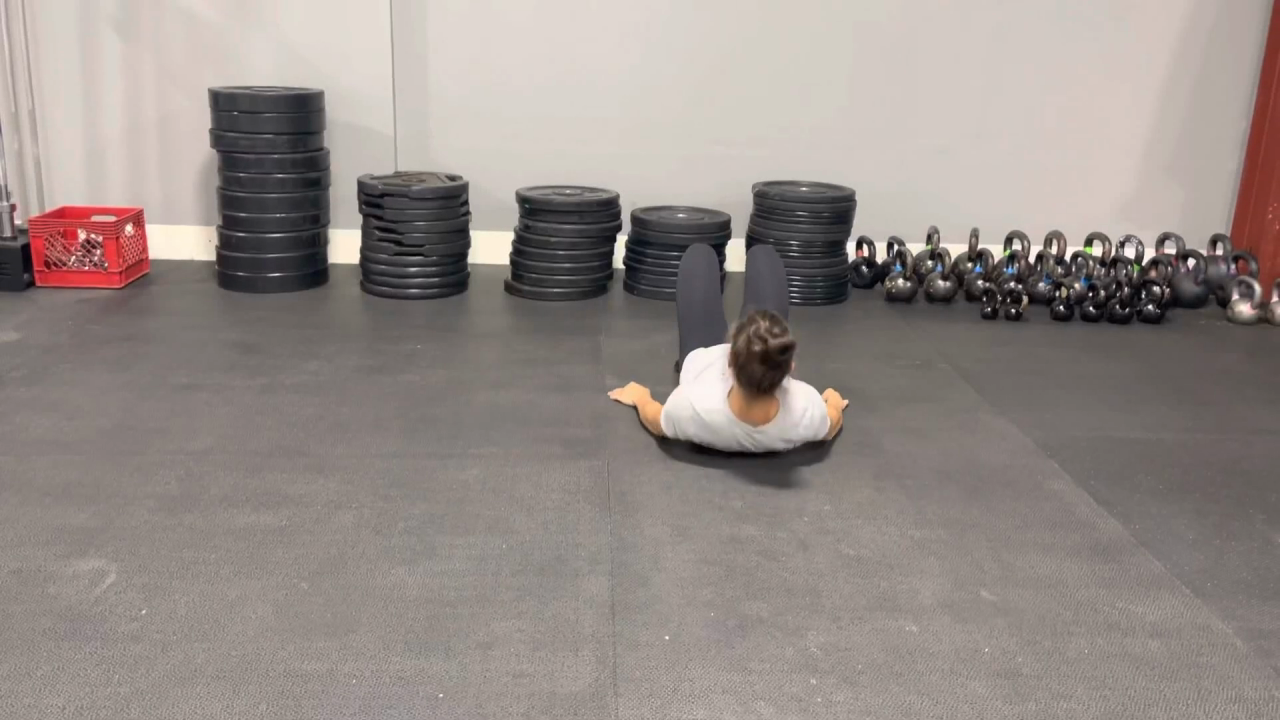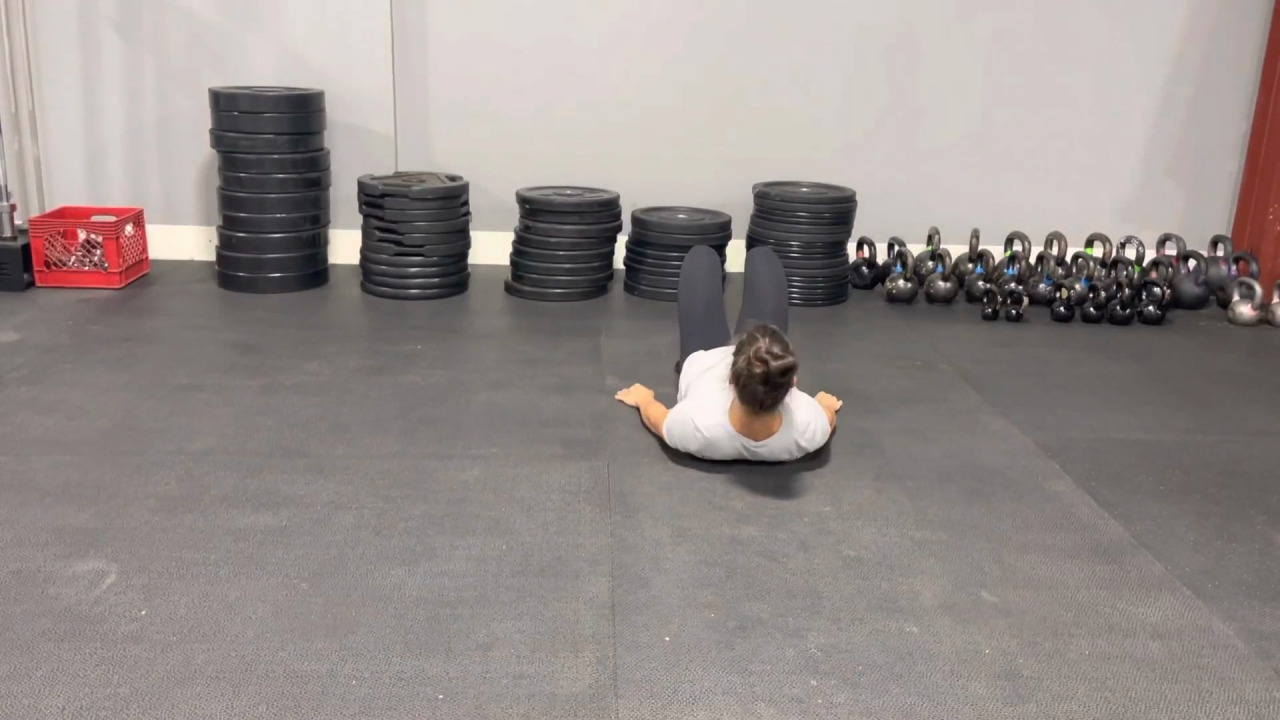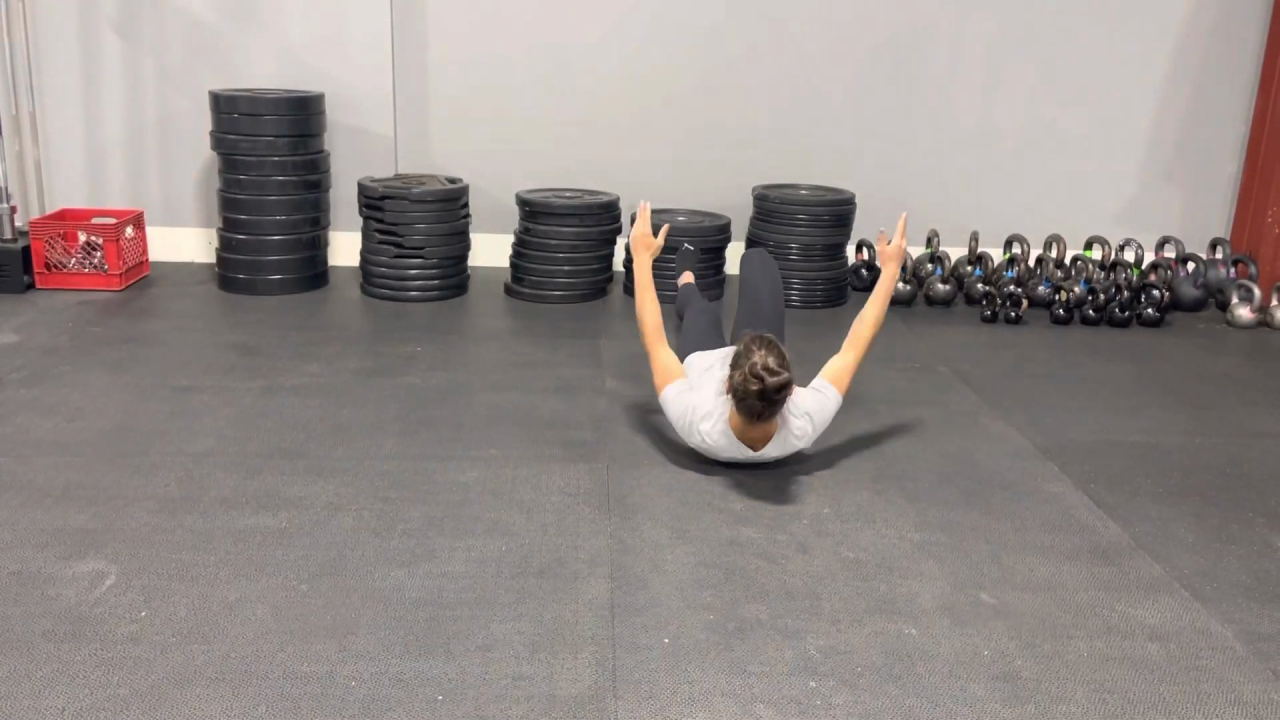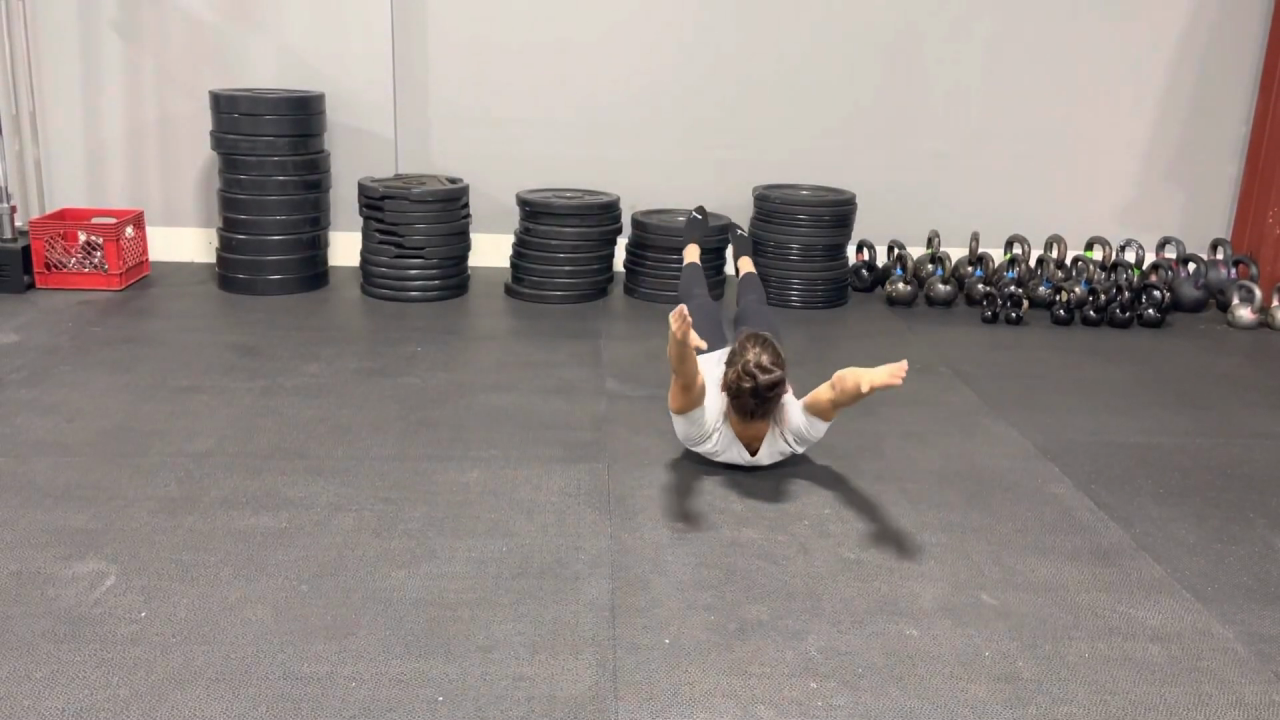
dt=0.7s
person 1, frame 1
left shoulder: (693, 405)
right shoulder: (806, 409)
left elbow: (657, 426)
right elbow: (831, 428)
left wrist: (638, 396)
right wrist: (833, 402)
left knee: (700, 253)
right knee: (762, 254)
person 1, frame 2
left shoulder: (695, 424)
right shoulder: (808, 430)
left elbow: (658, 422)
left wrist: (642, 397)
right wrist: (827, 405)
left knee: (702, 256)
right knee: (761, 257)
person 1, frame 3
left shoulder: (698, 428)
right shoulder: (800, 428)
left elbow: (655, 343)
right elbow: (854, 349)
left wrist: (642, 258)
right wrist: (890, 271)
right knee: (758, 259)
left ankle: (687, 282)
person 1, frame 4
left shoulder: (701, 432)
right shoulder: (795, 432)
left elbow: (684, 378)
right elbow: (837, 392)
left wrist: (680, 343)
right wrist: (870, 377)
left knee: (702, 305)
right knee: (753, 307)
left ankle: (693, 248)
right ankle: (743, 258)
